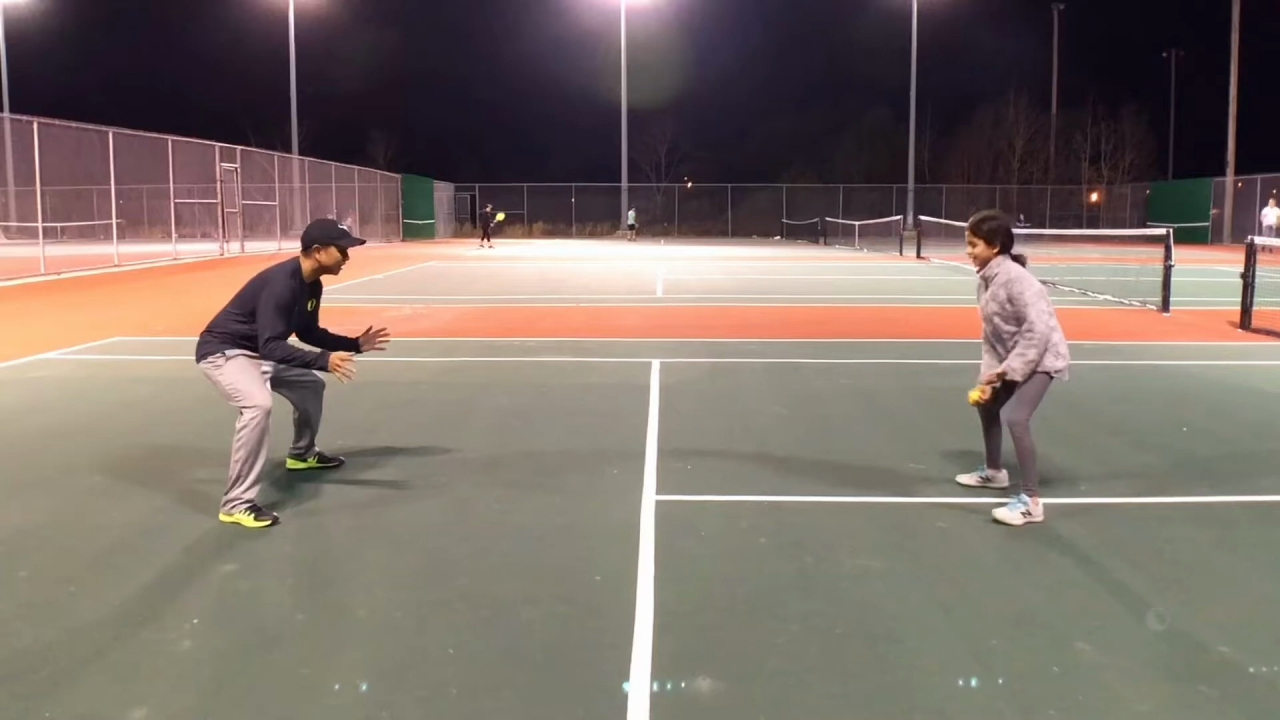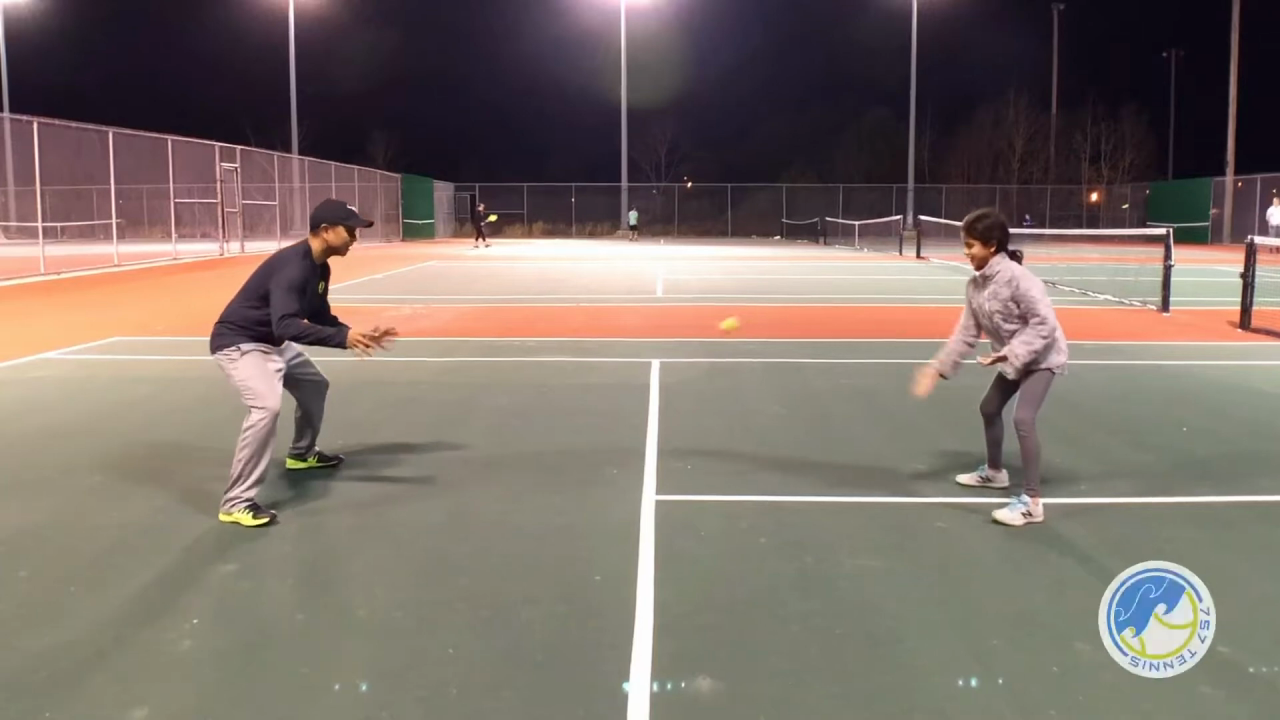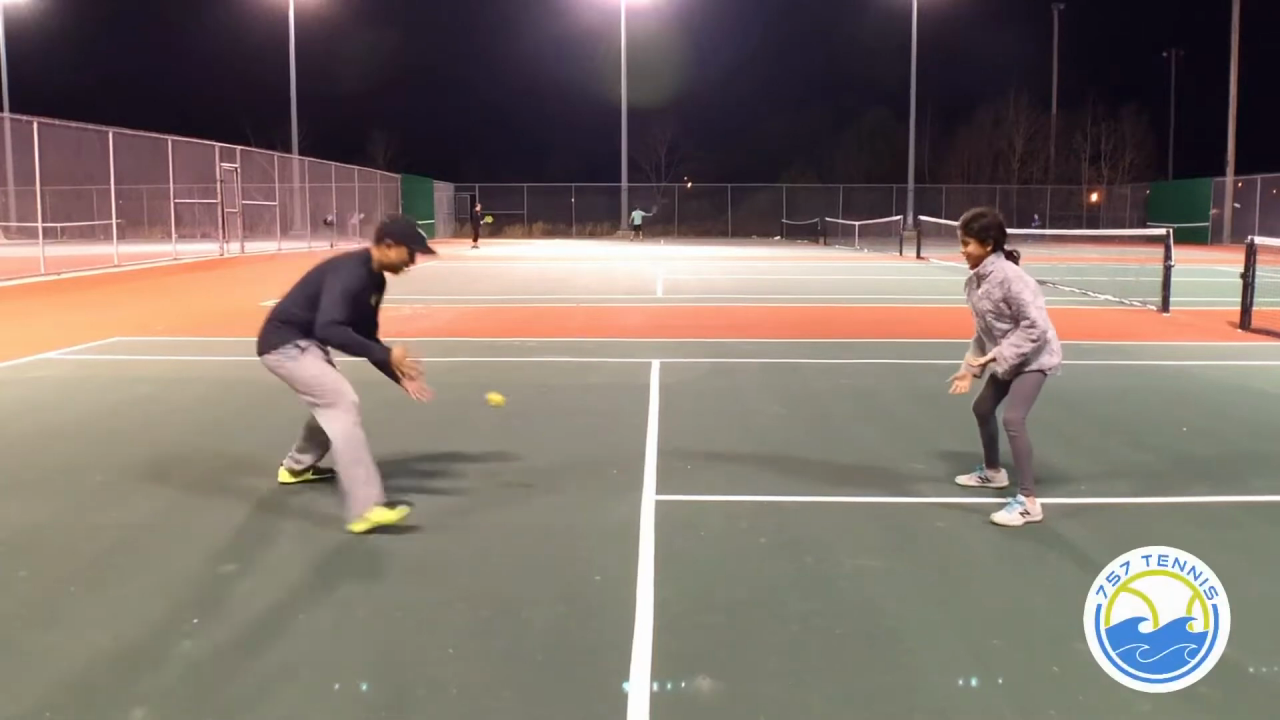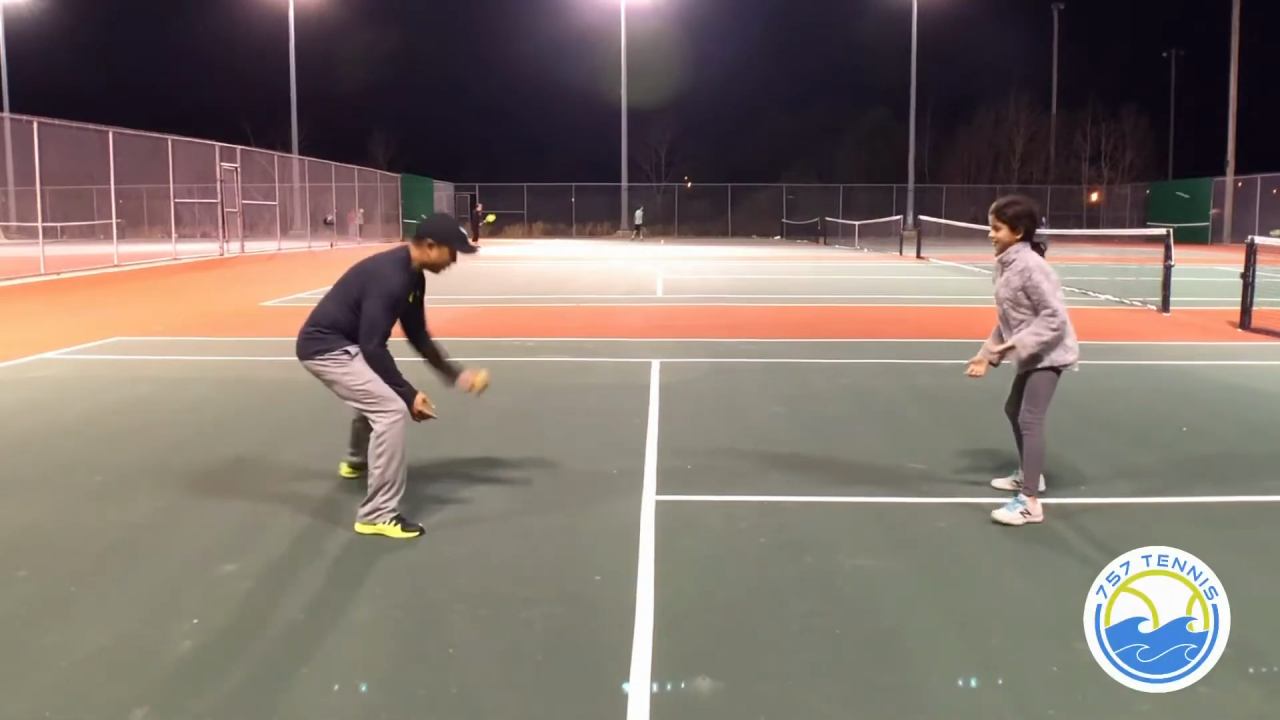
dt=0.5s
person 1, frame 1
left shoulder: (1015, 280)
right shoulder: (986, 282)
left elbow: (1038, 331)
right elbow: (991, 336)
left wrist: (1005, 368)
right wrist: (989, 376)
left hip: (1039, 361)
right hip: (1016, 363)
left knee: (1018, 422)
right knee: (987, 407)
left ankle: (1030, 499)
right ankle: (993, 471)
person 1, frame 2
left shoulder: (1016, 278)
right shoulder: (976, 284)
left elbow: (1045, 323)
right elbow: (967, 332)
left wrist: (1011, 353)
right wrist: (938, 367)
left hip: (1041, 357)
right hip: (1013, 360)
left knee: (1024, 420)
right knee: (989, 408)
left ankle: (1031, 502)
right ankle: (994, 471)
person 1, frame 3
left shoulder: (1010, 277)
right shoulder: (974, 281)
left elbow: (1036, 326)
right elbow: (984, 331)
left wrist: (999, 355)
right wrist: (971, 367)
left hip: (1033, 358)
right hip: (1007, 359)
left knee: (1012, 419)
right knee: (983, 409)
left ankle: (1028, 502)
right ankle: (993, 471)
person 1, frame 4
left shoulder: (1031, 267)
right shoulder: (1004, 267)
left elbow: (1055, 317)
left wrist: (1019, 344)
right wrist: (989, 353)
left hip: (1049, 353)
right hip: (1031, 355)
left knee: (1030, 421)
right knee: (1013, 410)
left ankle: (1029, 502)
right ankle: (1029, 476)
person 2, frame 1
left shoulder: (312, 285)
right shoulder: (281, 284)
left elbow: (307, 332)
right elbow: (272, 346)
left wrist: (354, 344)
right wrist: (323, 360)
left hip: (258, 350)
right hip: (222, 351)
left knee: (311, 386)
right knee: (259, 405)
left ankle: (302, 453)
right ankle: (236, 503)
person 2, frame 2
left shoulder: (320, 267)
right shoulder: (293, 266)
left elbow: (319, 316)
right elbow: (286, 324)
left wrist: (358, 334)
right wrist: (341, 337)
left hip: (273, 342)
right hip: (238, 342)
left knee: (314, 385)
right knee: (267, 406)
left ankle: (302, 453)
right ankle: (237, 502)
person 2, frame 3
left shoulder: (373, 279)
right shoulder: (349, 274)
left elbow: (364, 336)
right elbow: (331, 329)
left wrist: (397, 372)
right wrist: (385, 355)
left hip: (297, 342)
right hip: (283, 343)
left knee: (331, 400)
right knee: (343, 404)
left ankle: (299, 465)
right ankle: (365, 509)
person 2, frame 4
left shoulder: (412, 275)
right shoulder: (390, 278)
left elbow: (417, 334)
right elbow: (374, 347)
left wrist: (453, 373)
right wrist: (409, 395)
left hip: (333, 343)
right hip: (326, 347)
left knee: (374, 392)
right knee: (392, 410)
left ankle: (357, 462)
right ankle: (378, 514)
